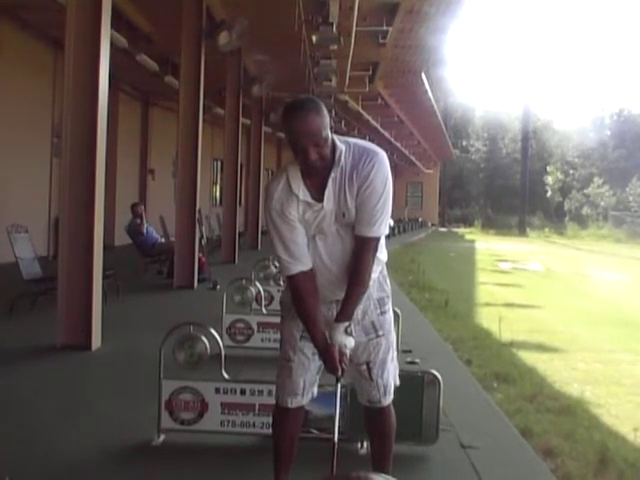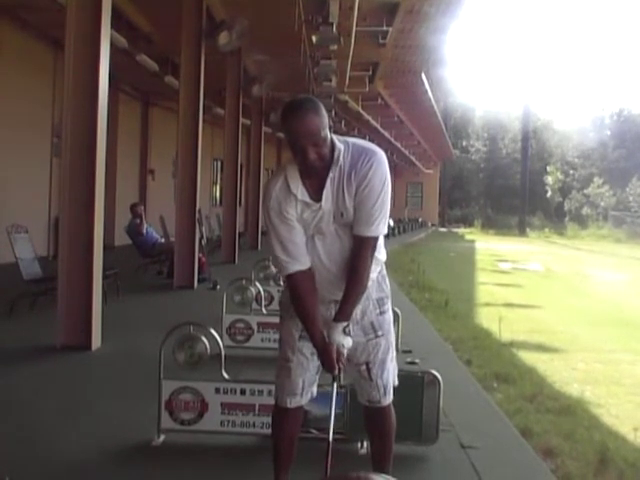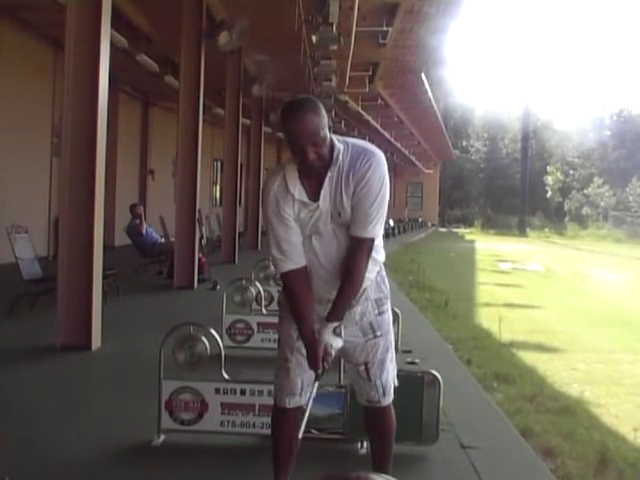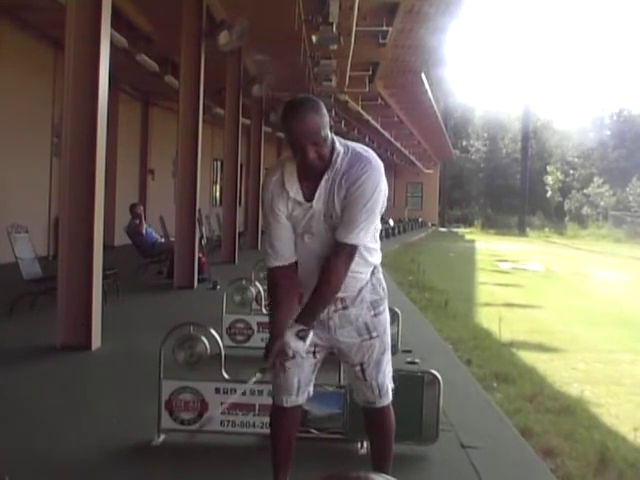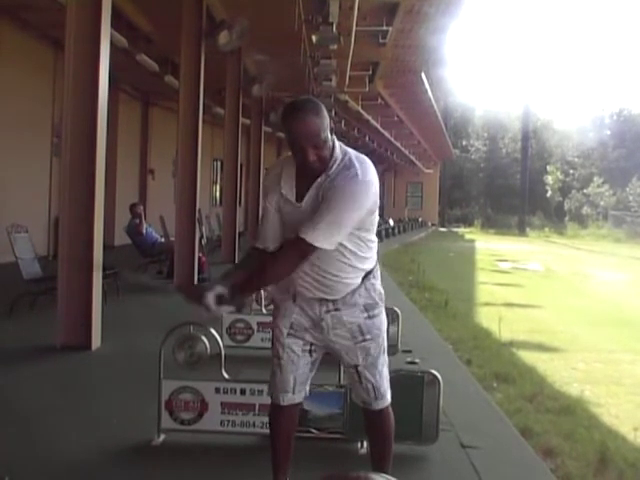
dt=0.2s
person 1, frame 1
left shoulder: (370, 162)
right shoulder: (280, 192)
left elbow: (367, 248)
right elbow: (298, 272)
left wrist: (343, 321)
right wrist: (322, 341)
left hip: (365, 296)
right hip: (307, 300)
left knee: (378, 396)
right knee: (289, 397)
person 1, frame 2
left shoulder: (369, 162)
right shoulder: (278, 191)
left elbow: (365, 248)
right elbow: (296, 271)
left wrist: (342, 321)
right wrist: (320, 339)
left hip: (364, 296)
right hip: (306, 299)
left knee: (378, 396)
right knee: (289, 397)
person 1, frame 3
left shoulder: (367, 163)
right shoulder: (277, 189)
left elbow: (361, 249)
right elbow: (292, 270)
left wrist: (334, 322)
right wrist: (310, 337)
left hip: (362, 296)
right hip: (305, 300)
left knee: (378, 397)
right knee: (288, 398)
person 1, frame 4
left shoulder: (365, 169)
right shoulder: (276, 184)
left elbow: (342, 255)
right elbow: (281, 265)
left wrist: (305, 325)
right wrist: (278, 330)
left hip: (358, 298)
right hip: (300, 299)
left knee: (376, 397)
right knee: (286, 396)
person 1, frame 5
left shoulder: (357, 176)
right shoulder: (279, 175)
left elbow: (298, 252)
right elbow: (267, 250)
left wrist: (235, 294)
right wrist: (224, 285)
left hip: (354, 300)
right hip: (294, 300)
left knee: (374, 398)
right knee: (285, 397)
